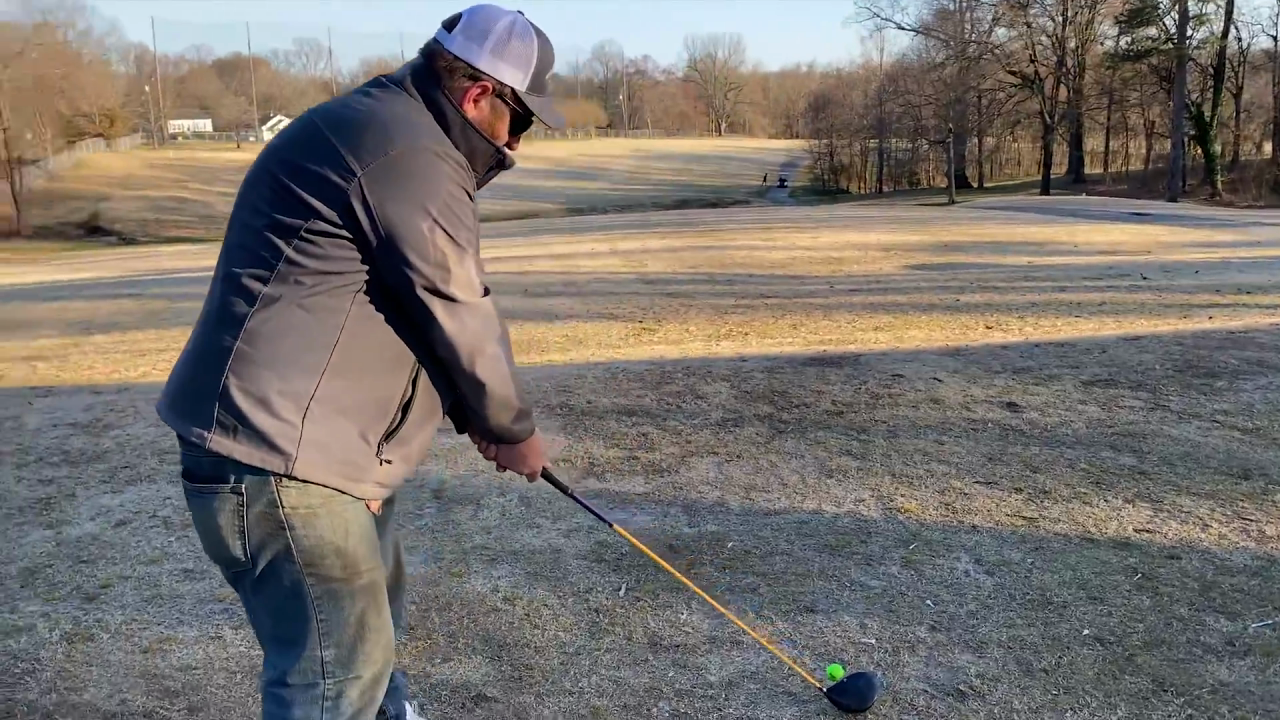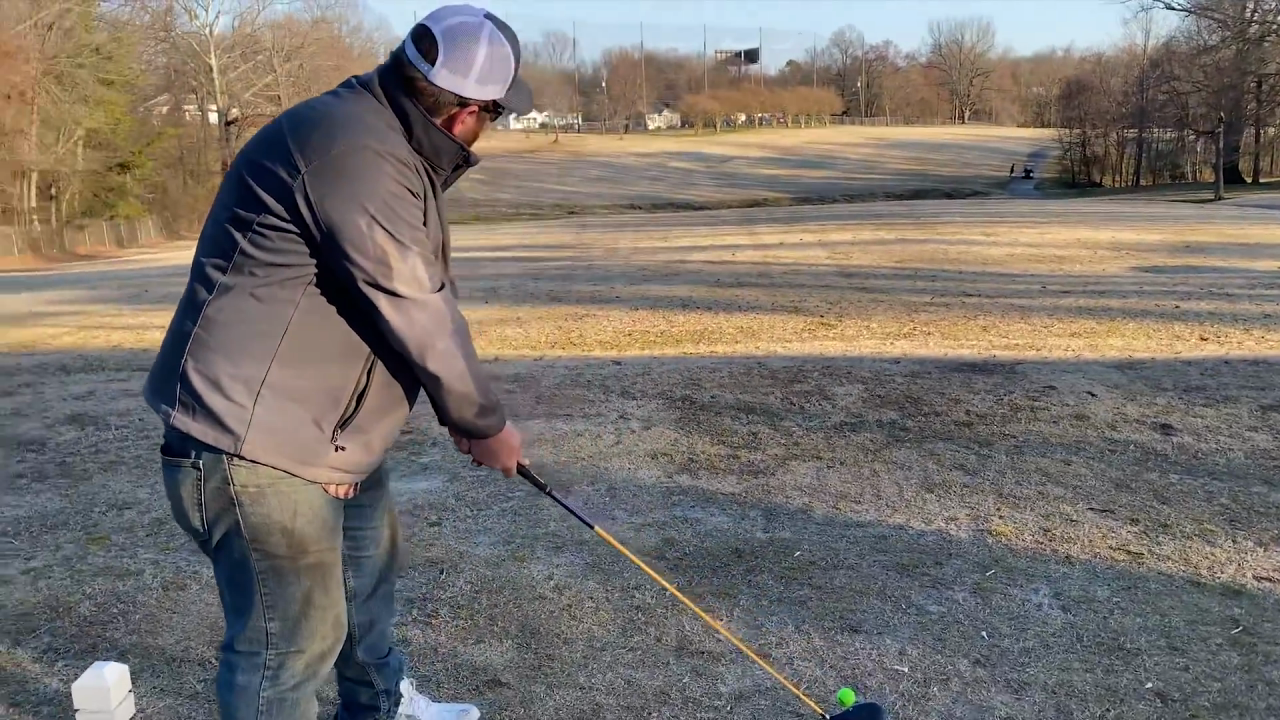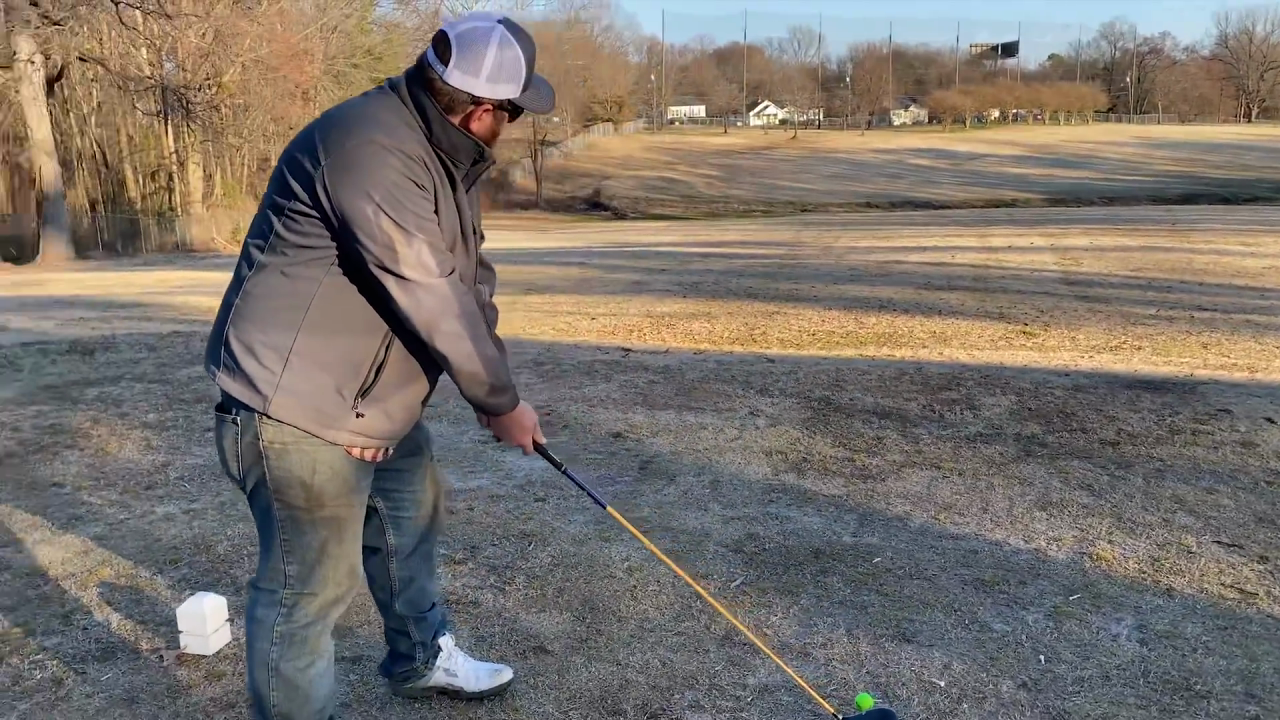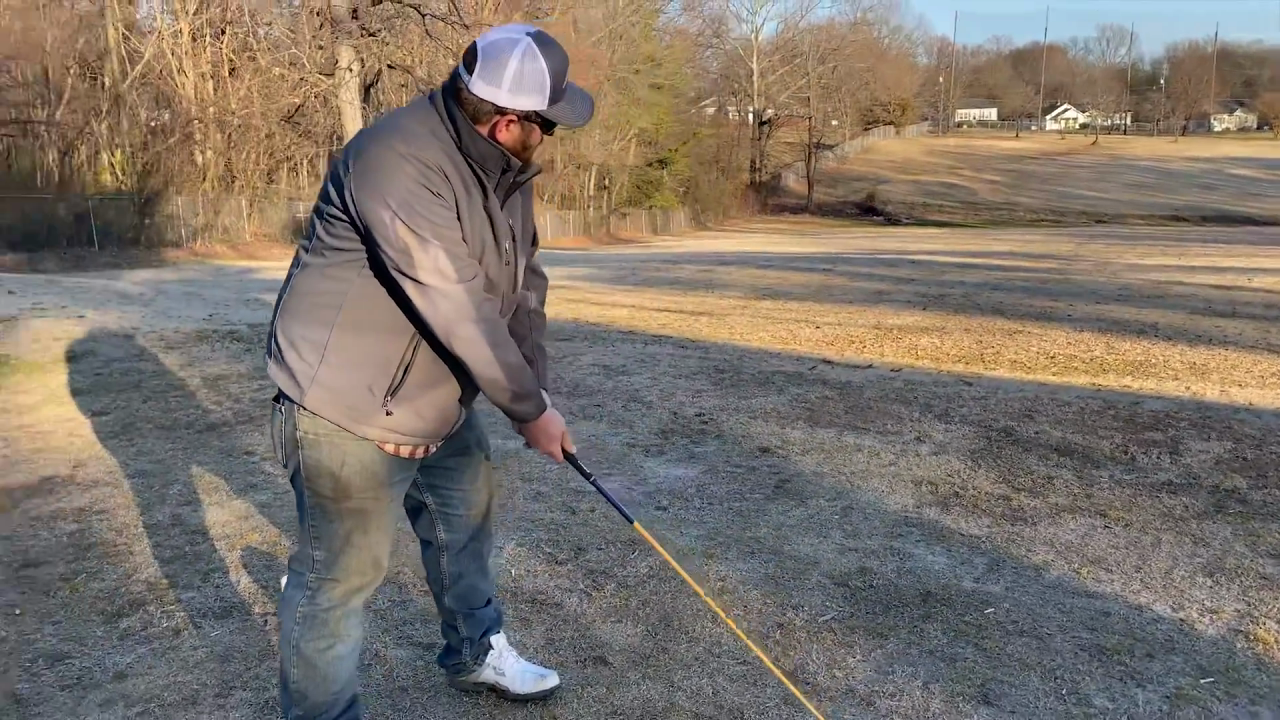
dt=1s
person 1, frame 1
left shoulder: (380, 127)
right shoulder: (411, 154)
left elbow: (426, 308)
right elbow: (458, 318)
left wrist: (476, 417)
right wrist: (513, 429)
left hip: (303, 438)
right hip: (279, 454)
left knee: (370, 608)
person 1, frame 2
left shoulder: (390, 144)
right shoulder: (356, 154)
left elbow: (427, 299)
right elbow: (415, 316)
left wrist: (465, 413)
right wrist: (485, 424)
left hip: (325, 426)
right hip: (255, 439)
left knee: (367, 568)
right knee: (289, 641)
person 1, frame 3
left shoulder: (442, 149)
right shoulder: (372, 149)
left elbow: (469, 280)
right elbow: (432, 303)
left wrist: (494, 389)
right wrist: (502, 402)
left hip: (376, 398)
right hip: (300, 409)
left knee: (410, 524)
right knee: (308, 587)
left ankle: (420, 658)
person 1, frame 4
left shoulder: (504, 165)
right shoulder: (400, 161)
left elbow: (522, 279)
right elbow: (460, 313)
left wrist: (535, 386)
right wrist: (530, 409)
left hip: (439, 400)
right hip: (350, 408)
left knee: (465, 520)
right knee: (342, 572)
left ankle: (476, 653)
